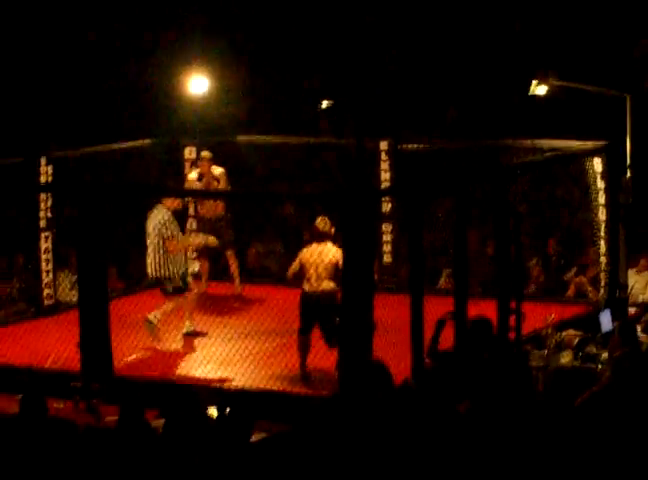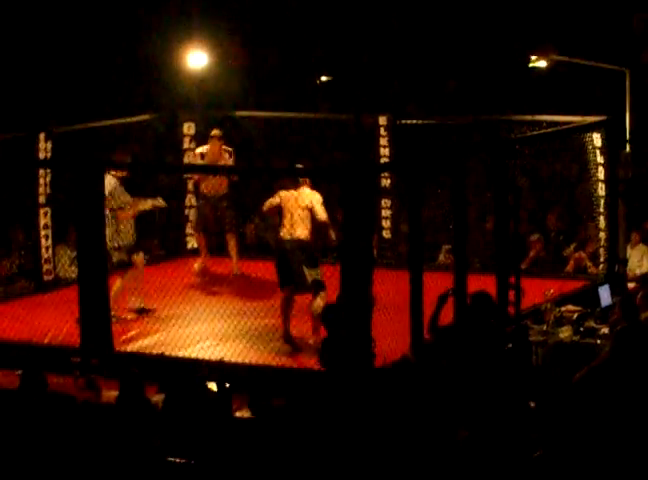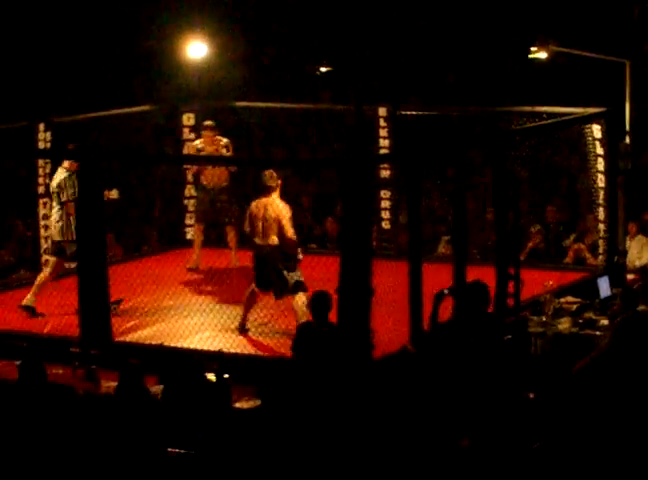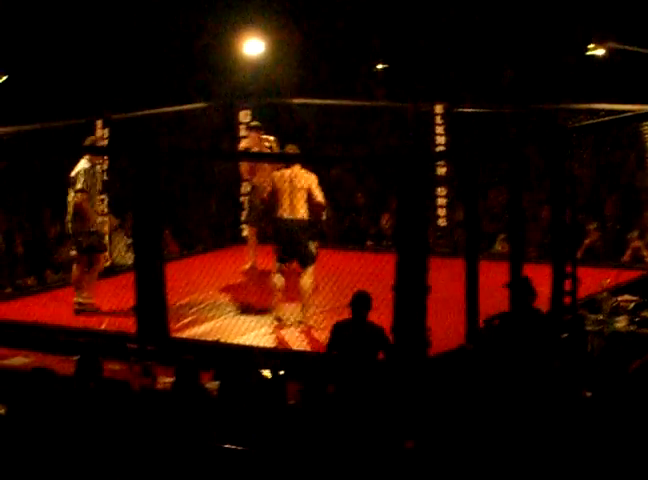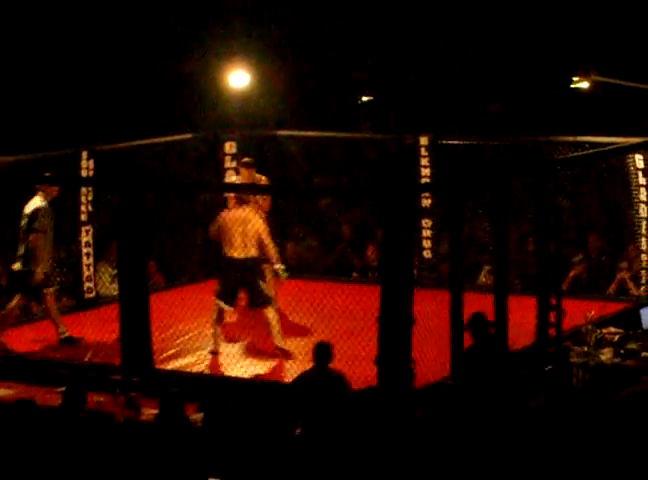
dt=0.3s
person 1, frame 1
left shoulder: (305, 252)
right shoulder: (336, 252)
left elbow: (290, 274)
left hip: (308, 298)
right hip: (327, 298)
left knee: (304, 334)
left ankle: (303, 369)
person 1, frame 2
left shoulder: (283, 194)
right shoulder: (313, 196)
left elbow: (266, 208)
right elbow: (322, 219)
right wrist: (330, 230)
left hip: (284, 245)
right hip: (301, 247)
left knee: (288, 293)
right knee: (319, 291)
left ankle: (286, 332)
right ankle: (316, 334)
person 1, frame 3
left shoulder: (255, 205)
right shoulder: (281, 207)
left elbow: (248, 229)
right elbow: (289, 236)
right wrist: (296, 251)
left hip: (260, 250)
right hip: (277, 252)
left knee: (257, 287)
right knee: (299, 291)
left ankle: (242, 323)
person 1, frame 4
left shoulder: (276, 176)
right shoulder: (309, 177)
right elbow: (320, 201)
right wrist: (320, 212)
left hip: (282, 224)
right hip: (301, 225)
left knee: (281, 266)
right knee: (308, 270)
left ankle: (276, 305)
right ankle: (304, 314)
person 1, frame 5
left shoulder: (225, 216)
right shoulder: (257, 219)
left elbow: (213, 234)
right elbow: (268, 244)
right wrist: (278, 264)
left hip: (231, 263)
right hip: (252, 262)
left knee: (221, 306)
right knee: (268, 306)
left ankle: (216, 346)
right ankle: (279, 344)
person 2, frame 1
left shoulder: (157, 213)
right shoulder: (166, 217)
left elbow: (175, 240)
right elbow: (172, 247)
left wrist: (191, 240)
right wrist: (192, 241)
left hip: (164, 265)
right hip: (166, 267)
left knee: (190, 291)
right knee: (180, 298)
left ankle: (189, 327)
right ankle: (154, 318)
person 2, frame 2
left shoulder: (109, 182)
right shoulder: (113, 187)
left elbow: (128, 202)
right elbow: (122, 216)
left wrist: (150, 202)
right wrist: (143, 206)
left hip: (124, 236)
right hip: (117, 237)
left knee: (139, 263)
right knee: (126, 275)
left ankle: (136, 303)
right ankle: (111, 311)
person 2, frame 3
left shoulder: (65, 175)
right shoulder: (66, 178)
left elbow: (73, 199)
right elbow: (71, 209)
left hip: (61, 229)
right hip: (69, 230)
left knee: (53, 267)
left ankle: (29, 301)
person 2, frame 4
left shoulder: (88, 167)
right shoulder: (86, 169)
right elbow: (80, 199)
right wrist: (96, 221)
left hip: (80, 224)
right hip: (84, 224)
left knee: (80, 262)
right knee: (99, 259)
left ankle: (80, 301)
right ankle: (84, 298)
person 2, frame 5
left shoulder: (35, 204)
right shoulder: (41, 207)
right elbow: (35, 238)
right wrist: (37, 265)
left hip: (32, 262)
right hip: (33, 263)
left knee: (49, 296)
right knee: (21, 300)
left ankle: (63, 333)
person 3, frame 1
left shoulder: (220, 173)
right shoulder: (192, 178)
left wrist: (218, 184)
right wrist: (201, 183)
left hip: (221, 218)
right hip: (204, 220)
left knee: (230, 251)
right knee: (203, 255)
left ankle: (237, 283)
right ankle: (203, 285)
person 3, frame 2
left shoulder: (228, 153)
right shoulder: (200, 152)
right elbow: (196, 177)
left wrist: (229, 161)
right wrist: (202, 162)
left hip: (223, 196)
right hip: (205, 197)
left knee: (230, 231)
right knee: (200, 230)
left ankle: (235, 264)
right ankle: (203, 259)
person 3, frame 3
left shoulder: (225, 143)
right shoulder: (197, 146)
left elbow: (233, 168)
right elbow: (193, 171)
left wrist: (226, 154)
right wrist: (198, 156)
left hip: (223, 188)
right hip: (205, 189)
left knee: (230, 225)
right knee: (199, 224)
left ankle: (234, 258)
right ankle: (195, 260)
person 3, frame 4
left shoulder: (271, 142)
right shoulder: (244, 147)
right elbow: (245, 174)
left wrist: (271, 153)
right wrist: (247, 159)
right hip: (257, 189)
right knee: (251, 226)
right ankle: (252, 260)
person 3, frame 5
left shoulder: (263, 181)
right shoulder: (237, 182)
left elbow: (266, 207)
left wrist: (255, 195)
left knee: (266, 264)
left ankle: (274, 298)
